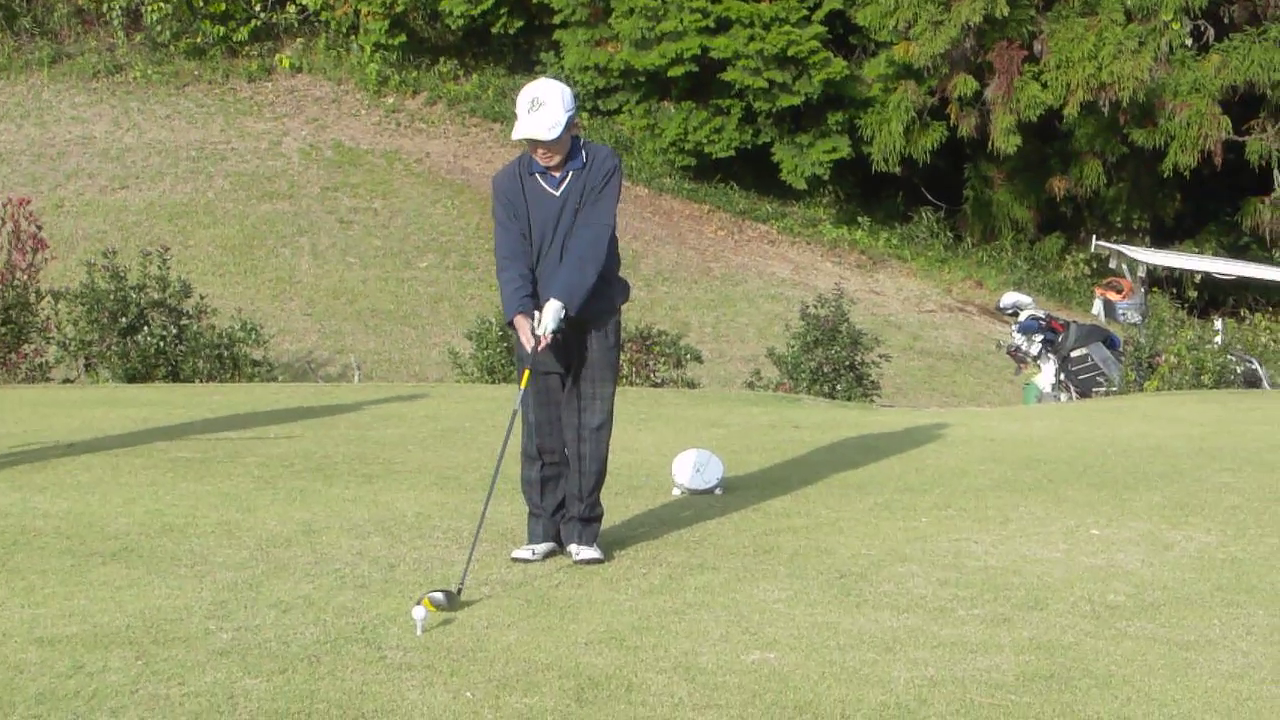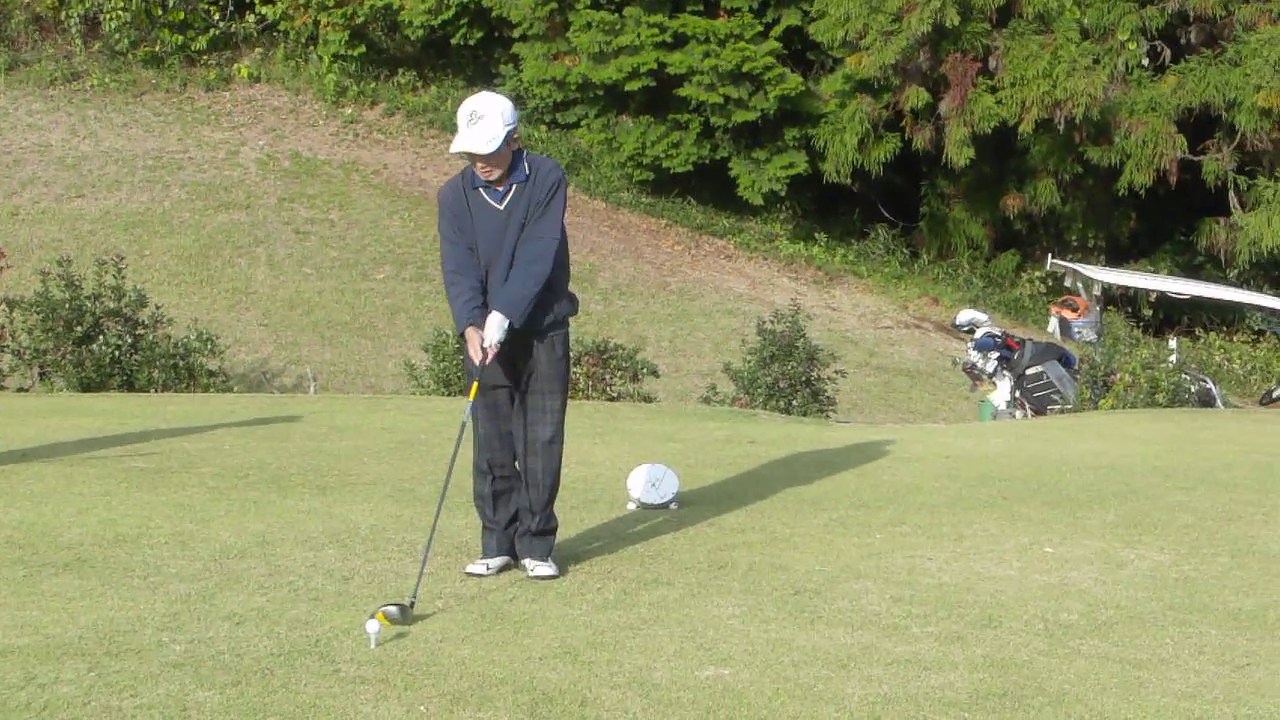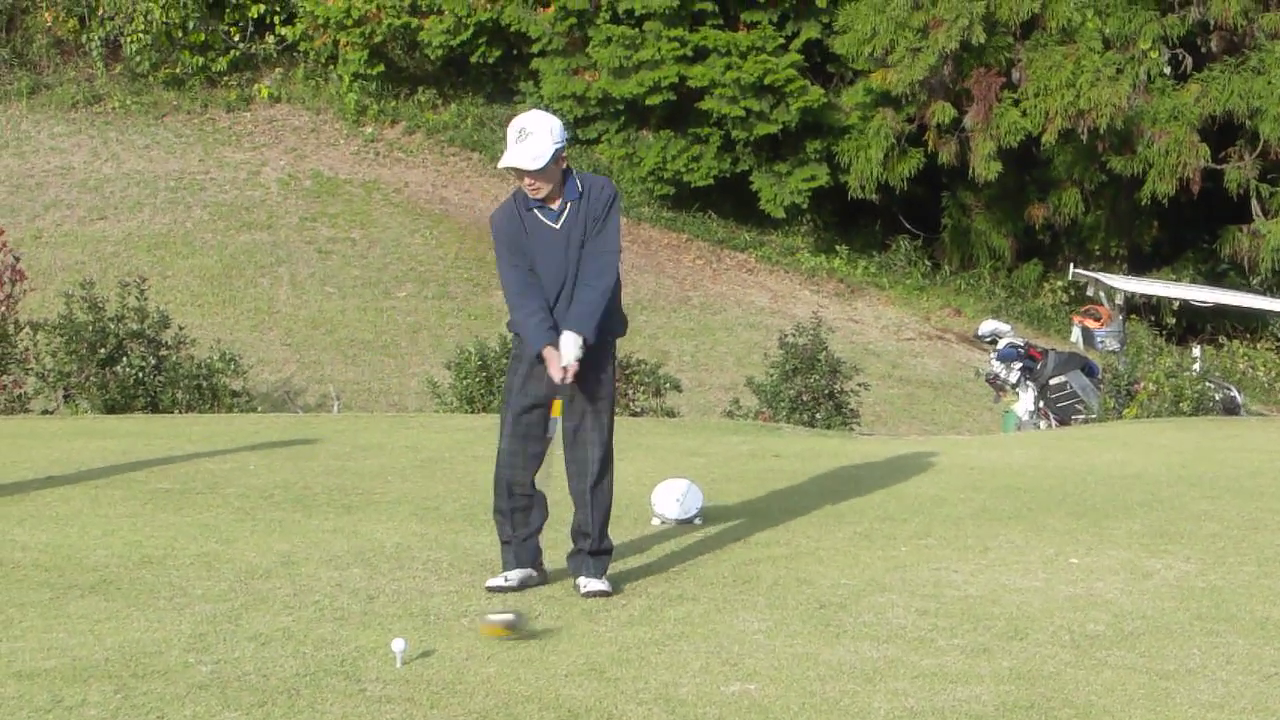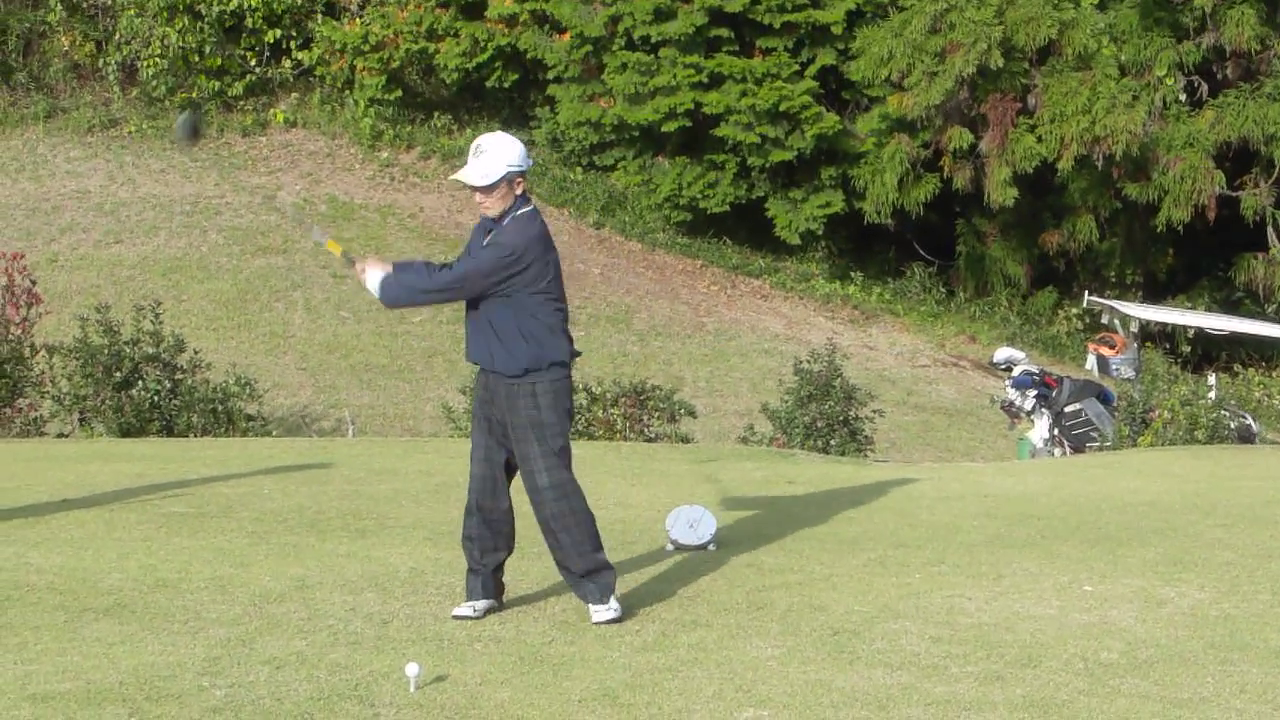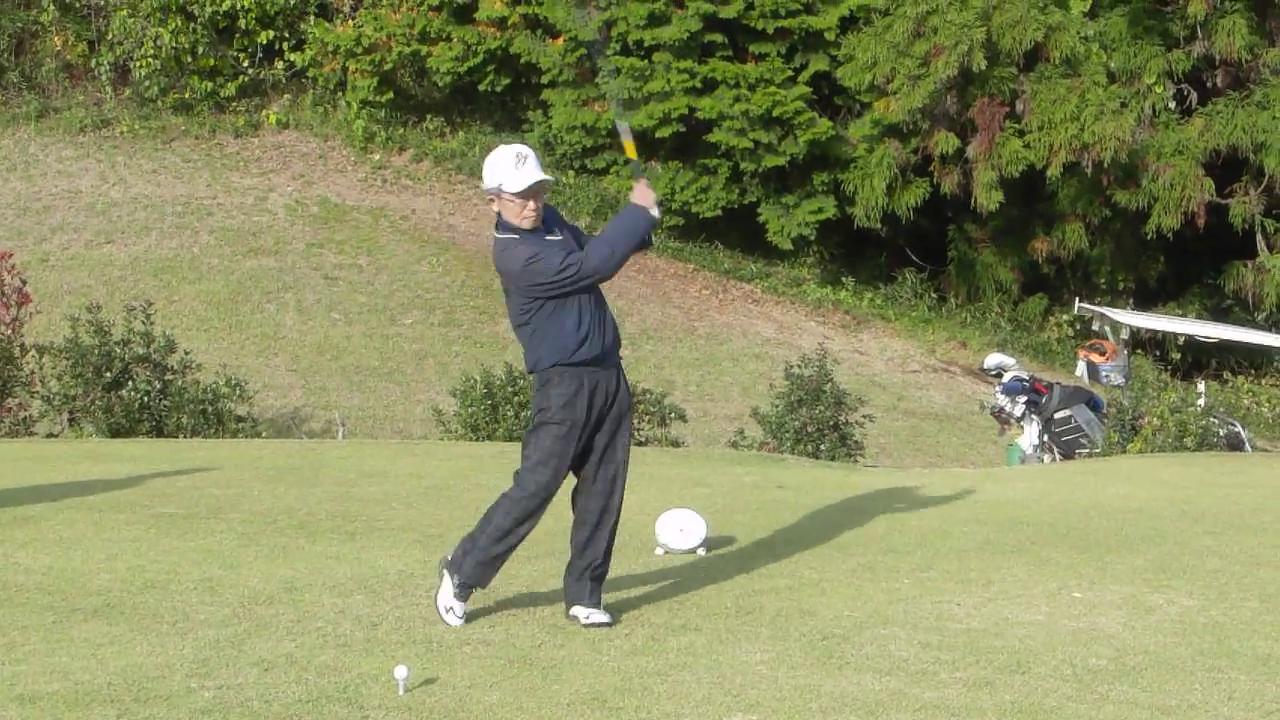
dt=1s
person 1, frame 1
left shoulder: (603, 166)
right shoulder: (510, 181)
left elbow: (590, 243)
right elbow: (511, 255)
left wrist: (559, 303)
right wrist: (520, 314)
left hip: (594, 318)
right hip: (536, 319)
left knee: (589, 429)
right knee: (541, 431)
left ankle: (581, 530)
right ankle: (543, 529)
person 1, frame 2
left shoulder: (546, 179)
right shoulder: (454, 195)
left elbow: (536, 260)
right elbow: (458, 268)
left wrist: (500, 318)
right wrist: (471, 326)
left hip: (543, 330)
right hip: (486, 333)
left knee: (542, 443)
right knee: (492, 445)
left ankle: (537, 545)
right ankle: (498, 544)
person 1, frame 3
left shoulder: (599, 195)
right shoulder: (507, 218)
left elbow: (597, 275)
right elbow: (520, 290)
left wrist: (573, 340)
right wrist: (545, 347)
left hip: (591, 353)
right hip: (535, 350)
left knee: (591, 461)
right knee: (514, 456)
left ankle: (590, 563)
right ankle: (521, 559)
person 1, frame 4
left shoulder: (521, 237)
right shoulder: (492, 226)
left elbow: (455, 285)
right elbow: (458, 271)
left wrist: (386, 284)
right wrist: (394, 271)
left hip: (536, 382)
right hip: (495, 379)
left knee: (550, 483)
right knee: (485, 485)
left ankle: (598, 589)
right ankle: (483, 587)
person 1, frame 5
left shoulder: (546, 228)
right shoulder: (517, 256)
left elbow: (595, 249)
right elbow: (600, 262)
left wrist: (634, 218)
right wrist: (638, 212)
left hip: (604, 372)
right hip: (562, 381)
left knee: (601, 488)
right knee: (536, 483)
left ankle: (583, 594)
right ankle: (463, 567)
